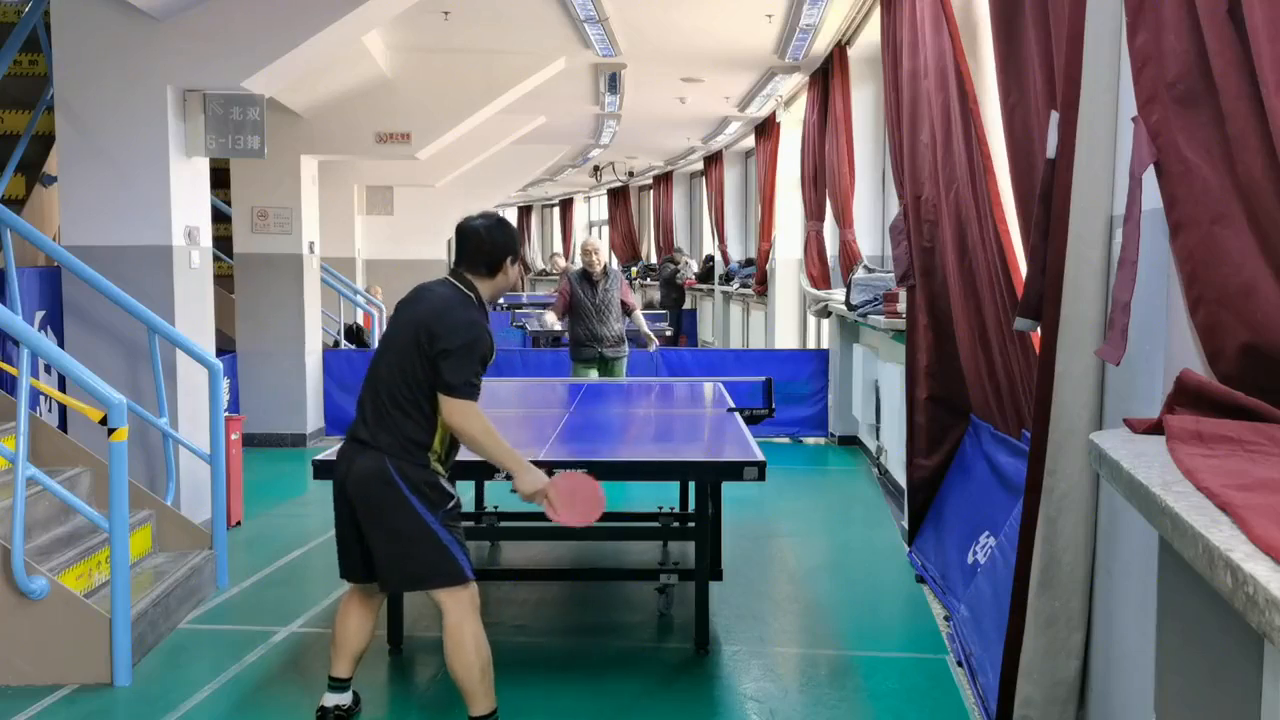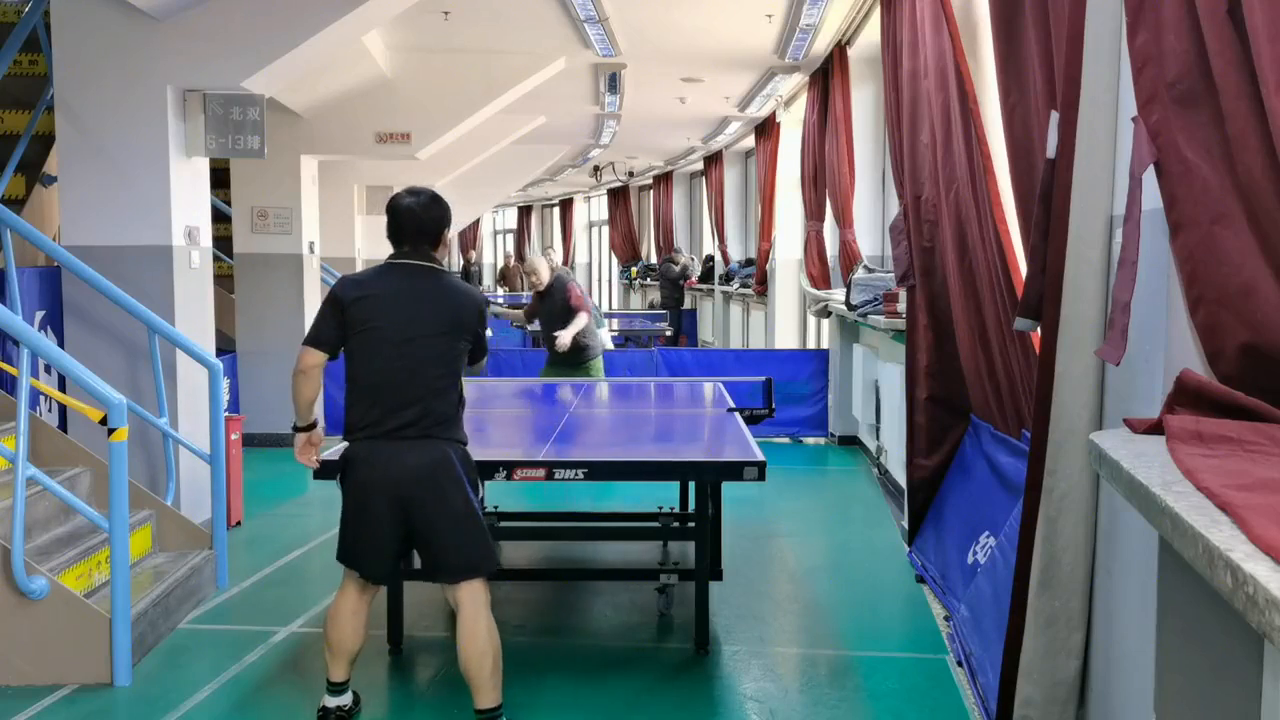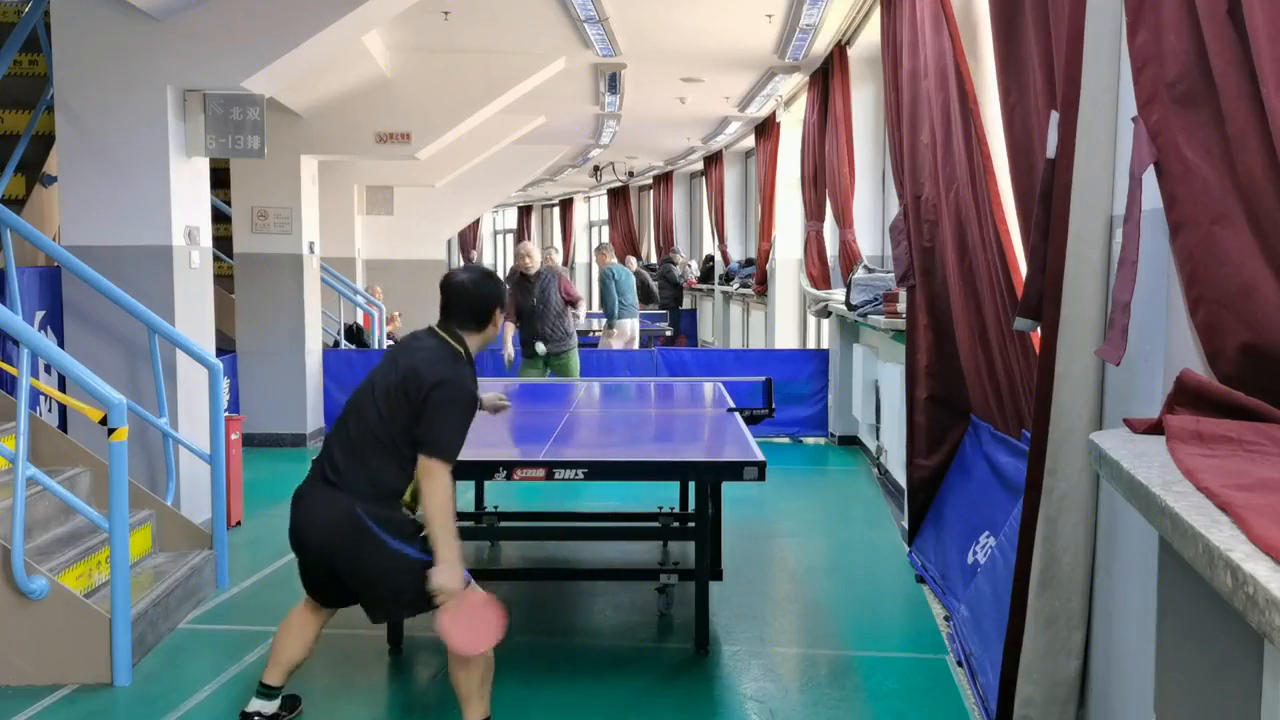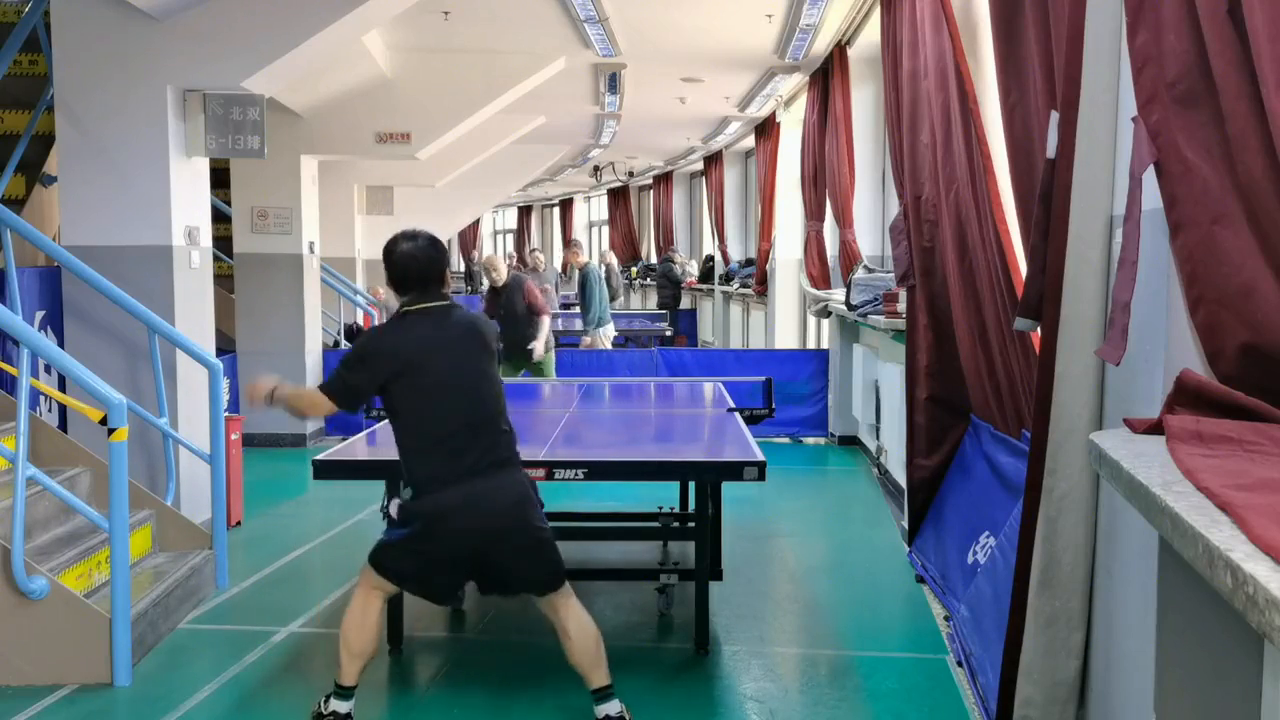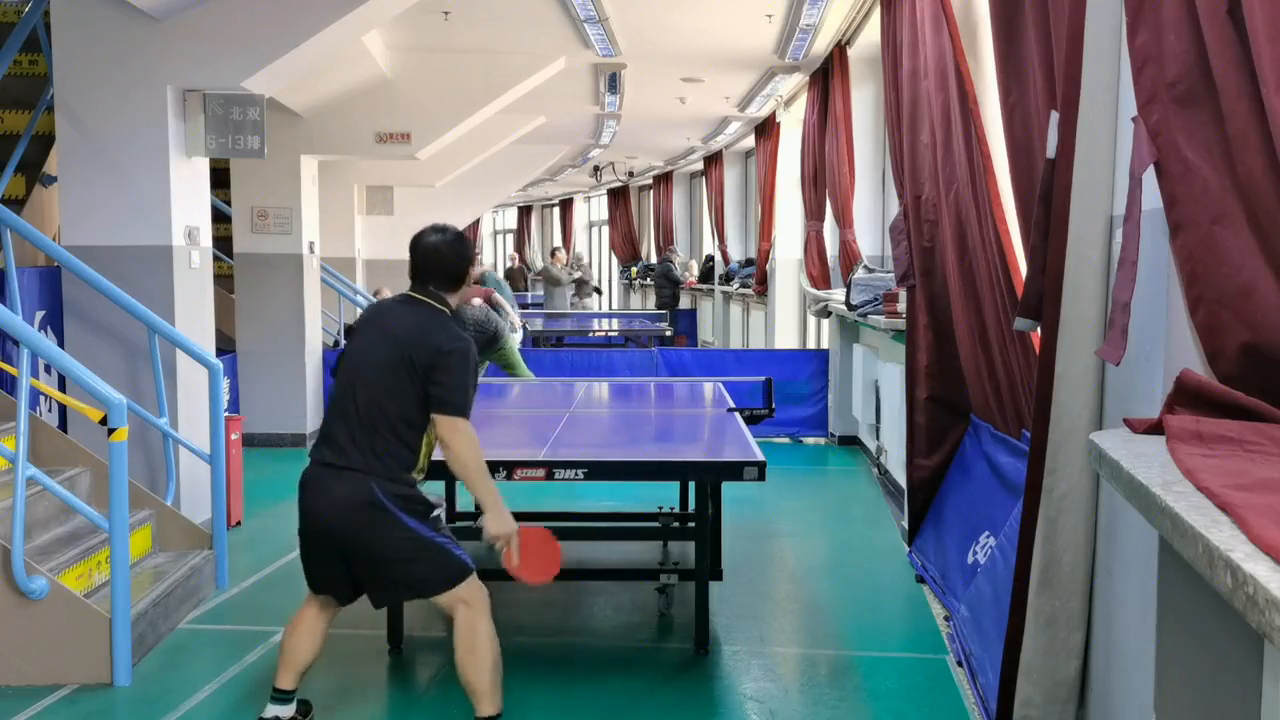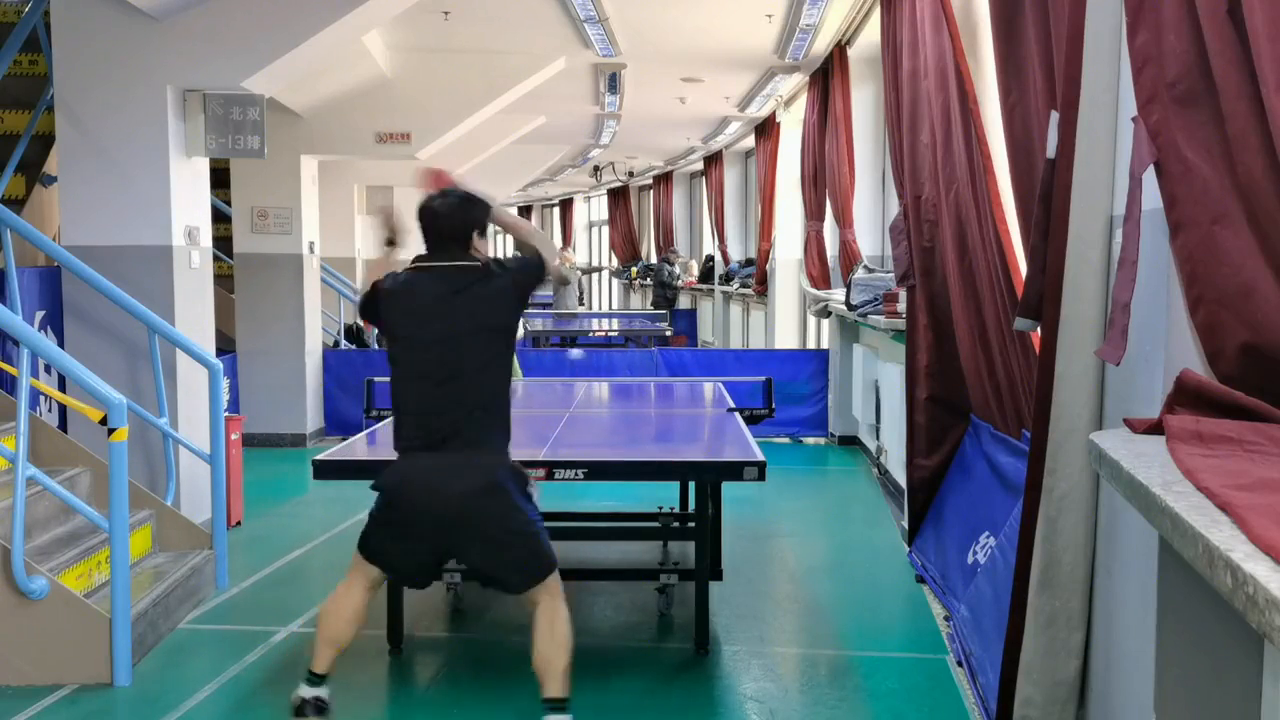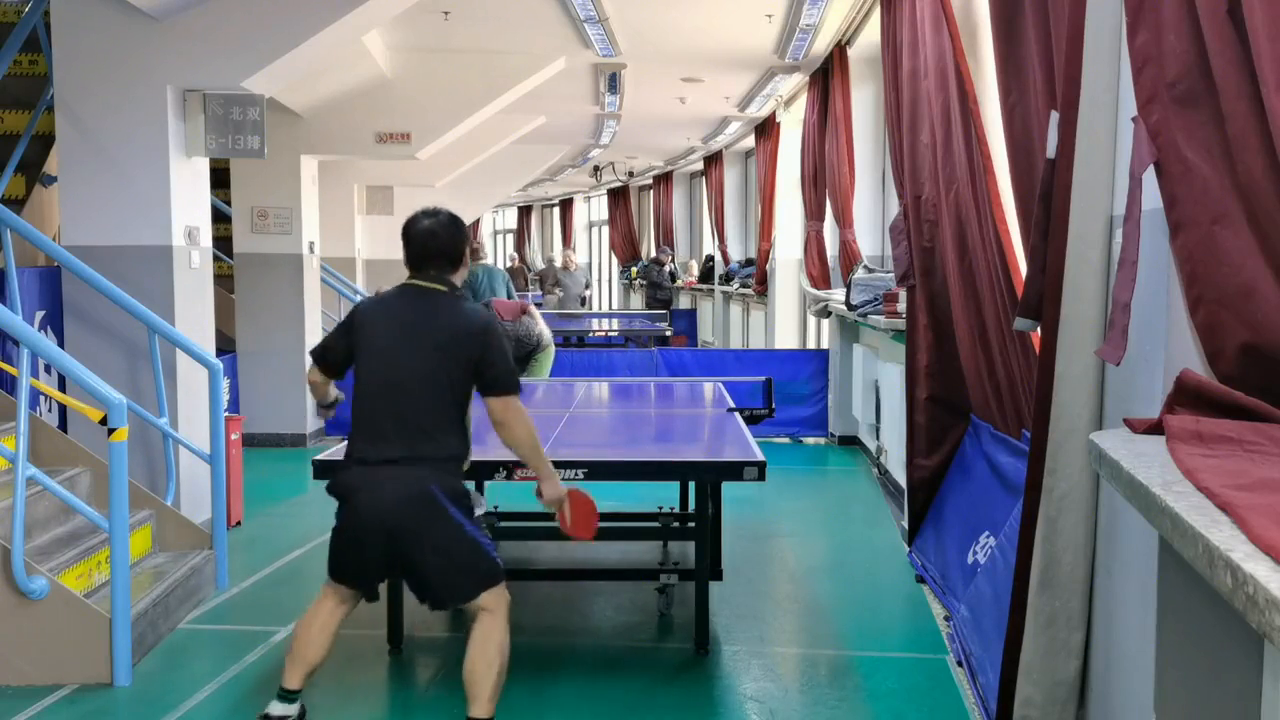
dt=0.7s
person 1, frame 1
left shoulder: (422, 296)
right shoulder: (467, 325)
right elbow: (458, 414)
right wrist: (521, 469)
left hip: (356, 461)
right hip: (400, 473)
left knee: (367, 587)
right knee: (459, 600)
person 1, frame 2
left shoulder: (350, 291)
right shoulder: (466, 300)
left elbow: (308, 364)
left wrist: (304, 426)
left hip: (369, 461)
right hip: (438, 462)
left knee: (358, 584)
right knee: (470, 594)
person 1, frame 3
left shoulder: (417, 345)
right shoulder: (453, 383)
right elbow: (431, 476)
left wrist: (477, 401)
right wrist: (448, 560)
left hip: (309, 507)
right hip: (357, 518)
left knee: (320, 603)
person 1, frame 4
left shoulder: (380, 344)
right shoulder: (478, 326)
left elbow: (318, 406)
left wrist: (274, 392)
left hip: (439, 507)
right hip: (509, 497)
left knee: (370, 590)
right knee: (560, 601)
person 1, frame 5
left shoulder: (378, 315)
right shoulder: (451, 343)
right elbow: (453, 434)
right wrist: (494, 508)
left hip: (320, 489)
right hip: (375, 499)
left knee: (324, 600)
right knee: (471, 601)
person 1, frame 6
left shoulder: (399, 289)
right shoulder: (503, 283)
left elbow: (369, 310)
right elbow: (546, 253)
left wrist: (389, 247)
right wrist: (499, 213)
left hip: (414, 477)
right hip: (485, 480)
left knee: (361, 578)
right knee: (548, 595)
person 1, frame 7
left shoulder: (369, 311)
right shoulder: (479, 324)
left elbow: (318, 374)
right elbow: (508, 415)
left wrist: (327, 401)
right wrist: (546, 478)
left hip: (363, 488)
right hip: (426, 493)
left knee: (337, 593)
right knee: (492, 605)
